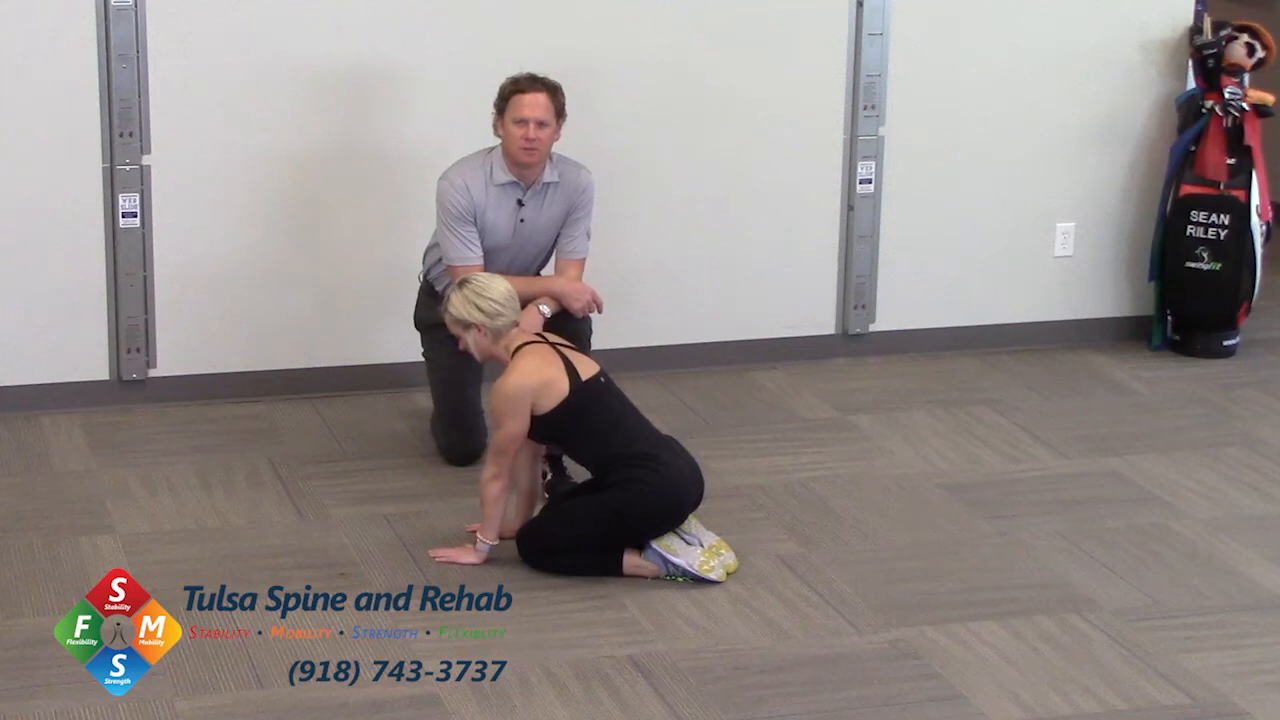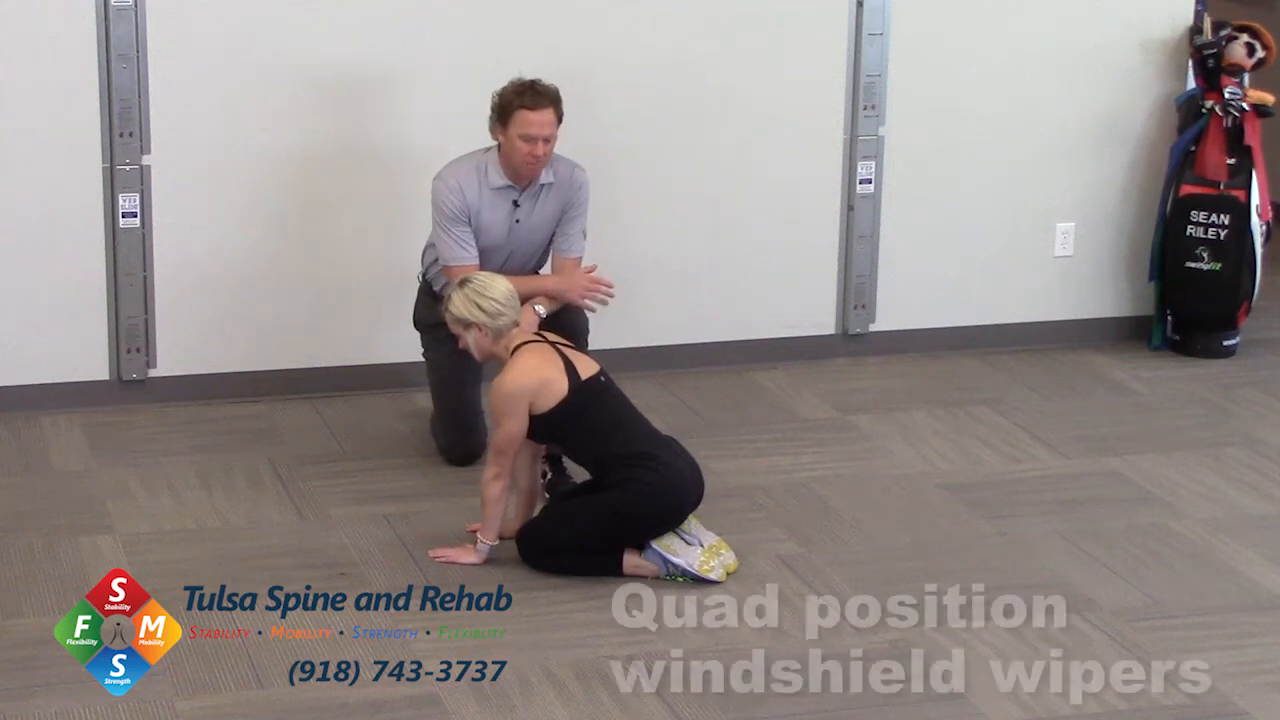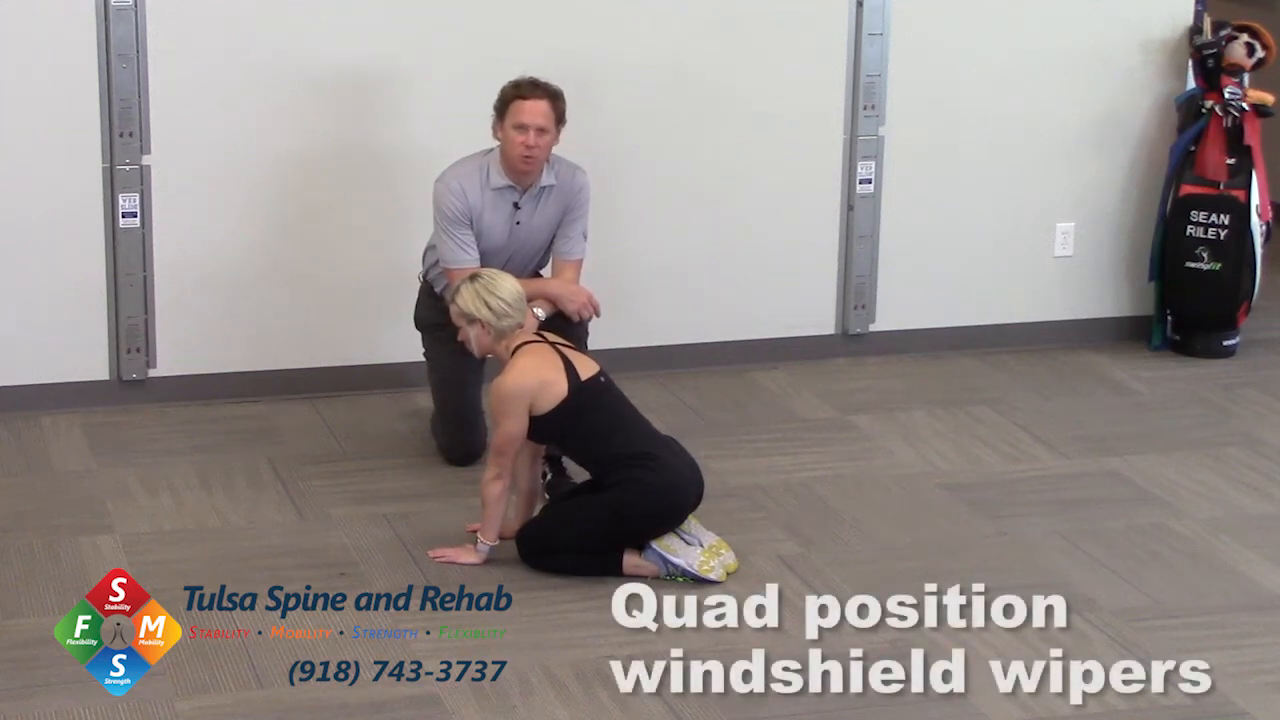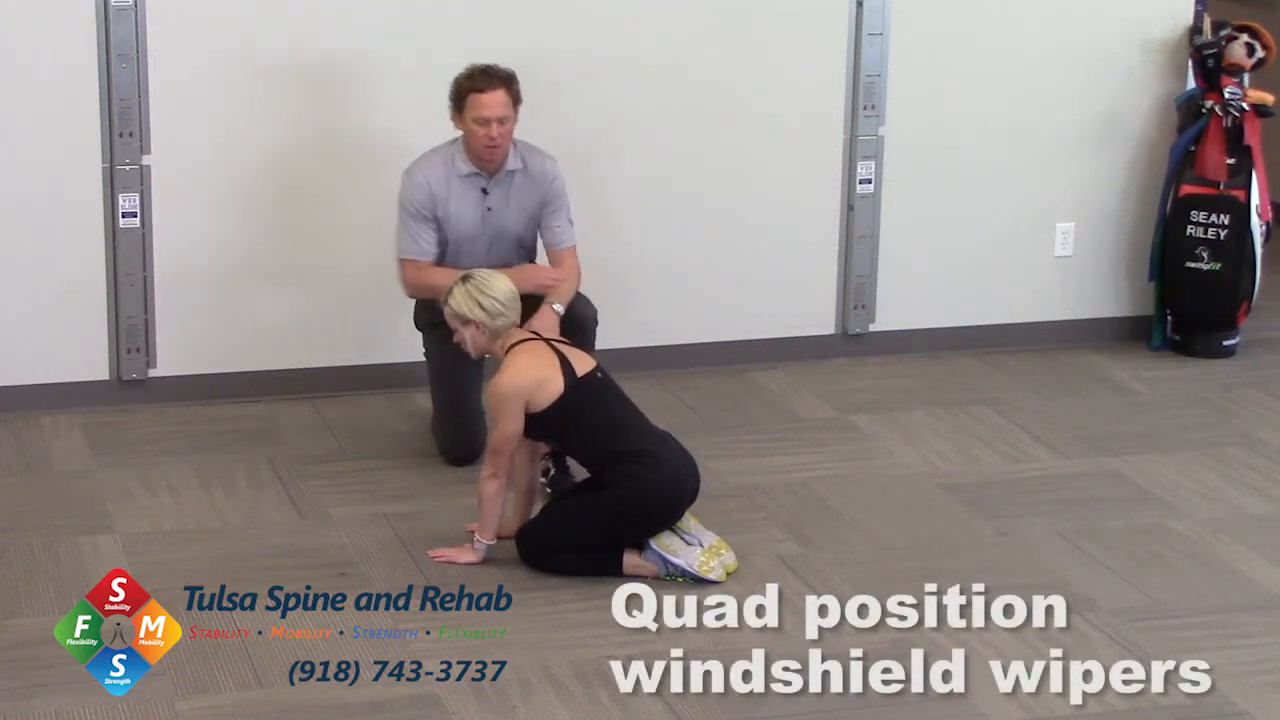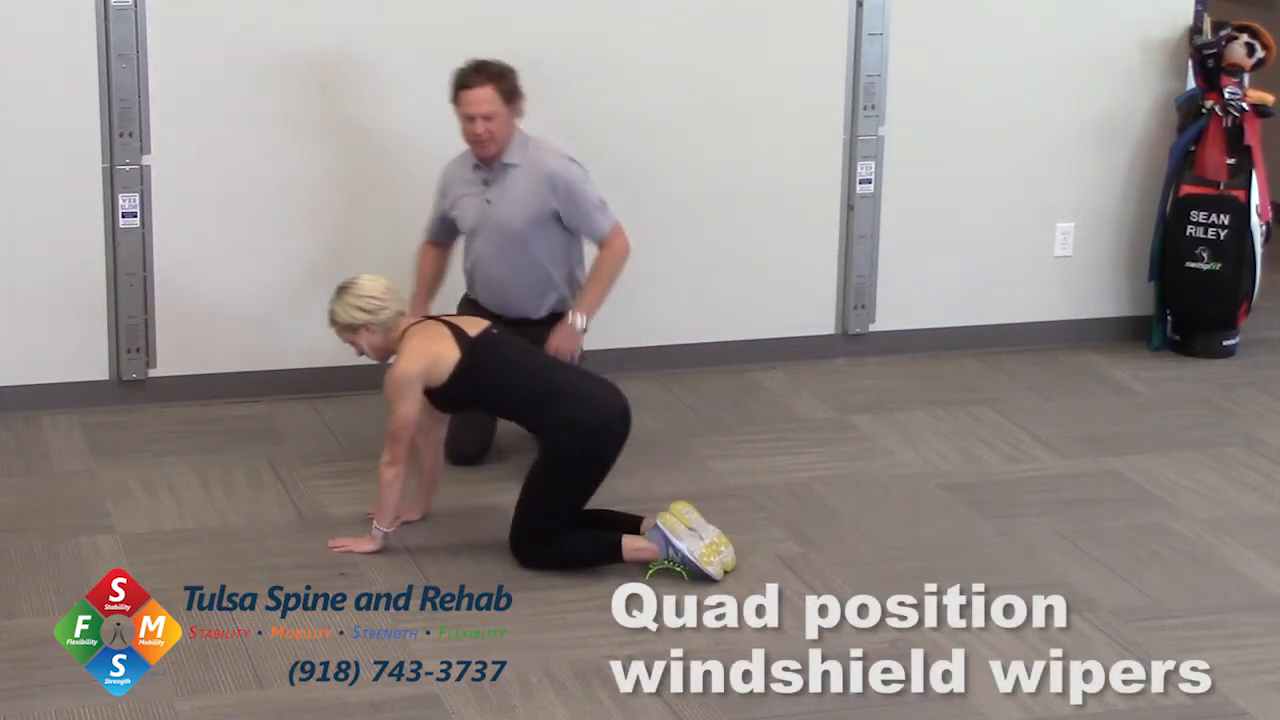
dt=1s
person 1, frame 1
left shoulder: (576, 182)
right shoulder: (460, 183)
left elbow: (570, 276)
left wrist: (540, 310)
right wrist: (553, 286)
left hip: (523, 292)
left knee: (574, 326)
right knee: (462, 447)
left ankle: (550, 450)
right ankle: (454, 399)
person 1, frame 2
left shoulder: (572, 180)
right shoulder: (454, 183)
left elbow: (567, 275)
left wrist: (534, 311)
right wrist: (553, 285)
left hip: (522, 291)
left knee: (572, 325)
right knee: (462, 447)
left ankle: (549, 450)
right ankle: (452, 401)
person 1, frame 3
left shoulder: (573, 183)
right shoulder: (457, 185)
left elbow: (567, 278)
left wrist: (535, 315)
right wrist: (549, 288)
left hip: (524, 293)
right hip: (451, 304)
left knee: (570, 325)
right knee: (461, 447)
left ankle: (549, 451)
right ankle: (455, 400)
person 1, frame 4
left shoulder: (542, 170)
right shoulder: (425, 179)
left elbow: (565, 261)
right elbow: (415, 278)
left wrist: (550, 311)
right wrist: (505, 278)
left hip: (518, 291)
left knee: (580, 316)
right knee: (461, 448)
right ankle: (454, 393)
person 1, frame 5
left shoulder: (554, 171)
right shoulder: (454, 174)
left elbow: (616, 245)
right elbow: (435, 244)
left wrist: (576, 321)
right wrist: (417, 310)
left hip: (546, 325)
right hip: (481, 319)
right knee: (463, 450)
person 2, frame 1
left shoulder: (515, 382)
right shoulder: (547, 345)
left elbow: (497, 473)
right elbow: (528, 451)
left wrist: (481, 546)
right wrist: (520, 520)
left hip: (654, 490)
right hip: (674, 471)
left knee: (535, 543)
right knee: (558, 513)
left ankle: (662, 559)
right ankle: (664, 528)
person 2, frame 2
left shoulder: (513, 381)
right shoulder: (546, 344)
left elbow: (498, 472)
right elbow: (527, 451)
left wrist: (481, 546)
right wrist: (520, 520)
left hip: (653, 489)
right hip: (674, 471)
left knee: (534, 543)
right knee: (558, 510)
left ankle: (661, 559)
right ankle: (666, 529)
person 2, frame 3
left shoulder: (513, 382)
right shoulder: (546, 345)
left elbow: (499, 472)
right elbow: (528, 452)
left wrist: (481, 547)
right wrist: (520, 520)
left hip: (654, 489)
right hip: (674, 472)
left knee: (534, 543)
right knee: (557, 513)
left ankle: (661, 560)
right ankle: (666, 529)
person 2, frame 4
left shoulder: (509, 381)
right shoulder: (543, 344)
left elbow: (495, 472)
right elbow: (524, 451)
left wrist: (481, 544)
right wrist: (518, 520)
left hip: (653, 486)
right hip: (672, 468)
left knee: (534, 543)
right knee: (558, 515)
left ankle: (659, 560)
right ankle: (664, 529)
person 2, frame 5
left shoulder: (406, 366)
right shoulder: (440, 329)
left elbow: (394, 459)
right elbow: (432, 430)
left wrist: (378, 534)
right wrist: (420, 505)
left hip: (581, 421)
right hip: (603, 405)
left knee: (531, 546)
right knee: (554, 520)
left ankle: (659, 545)
right ankle: (662, 525)
